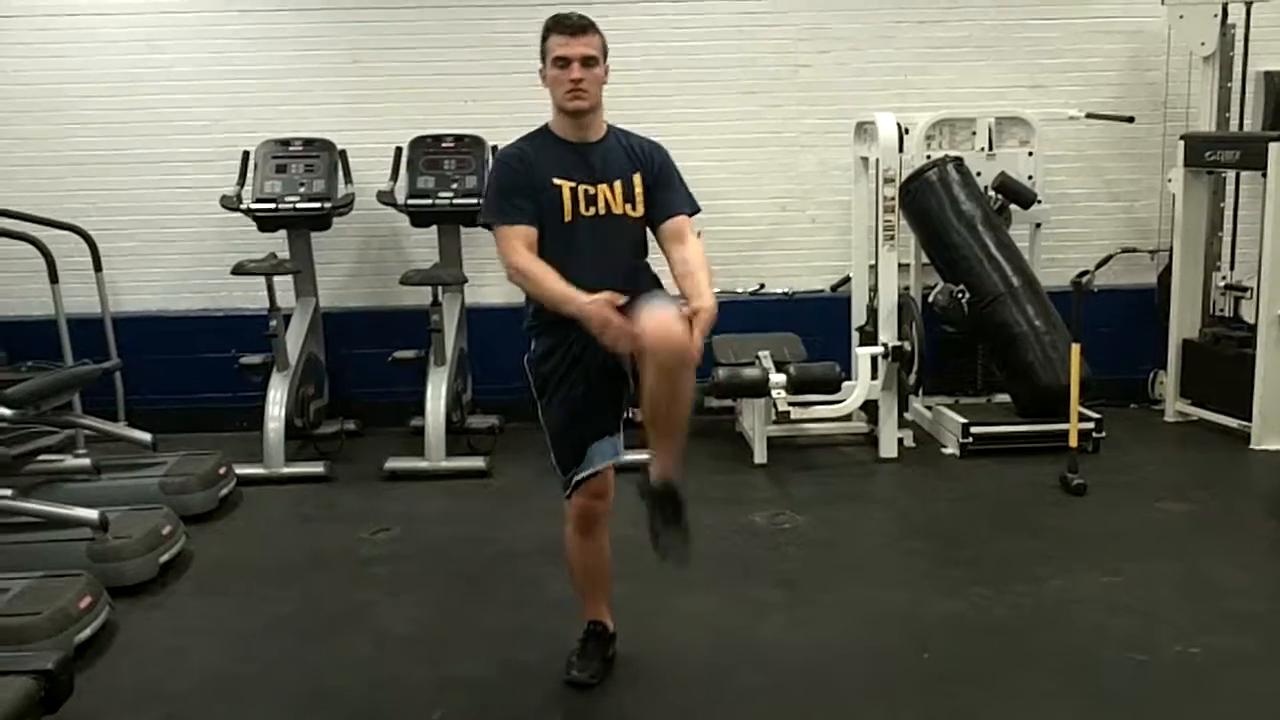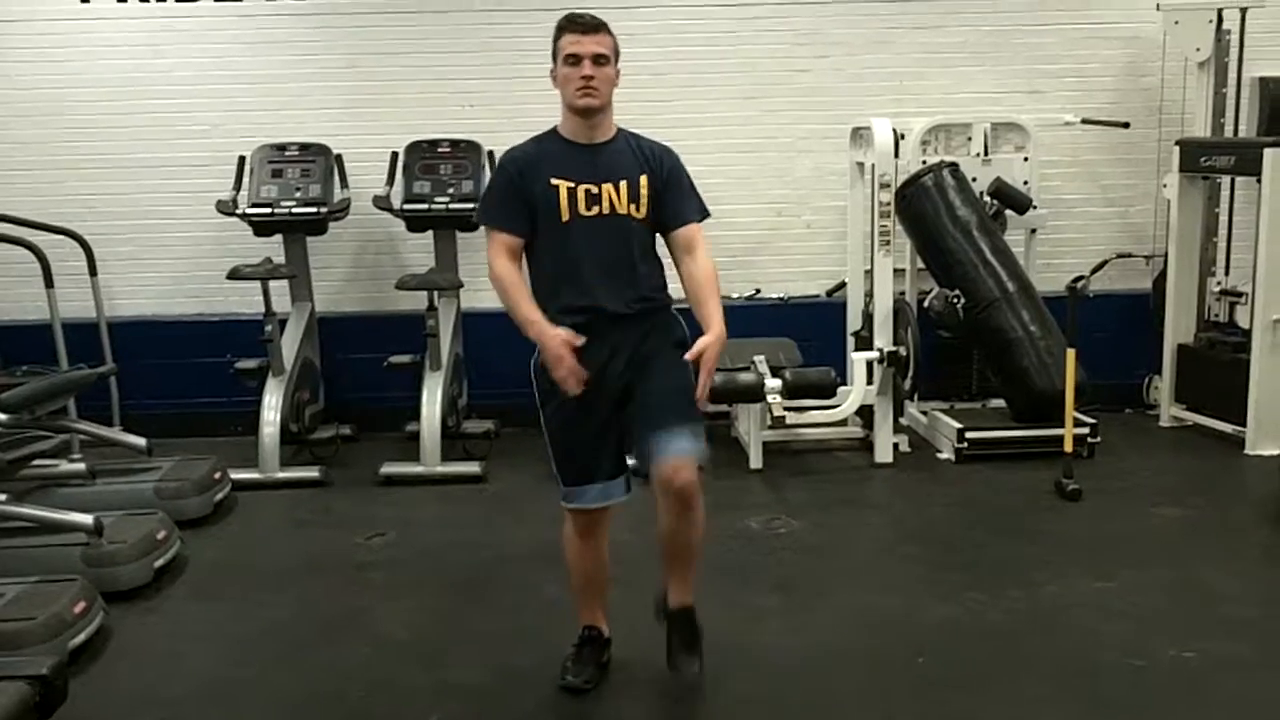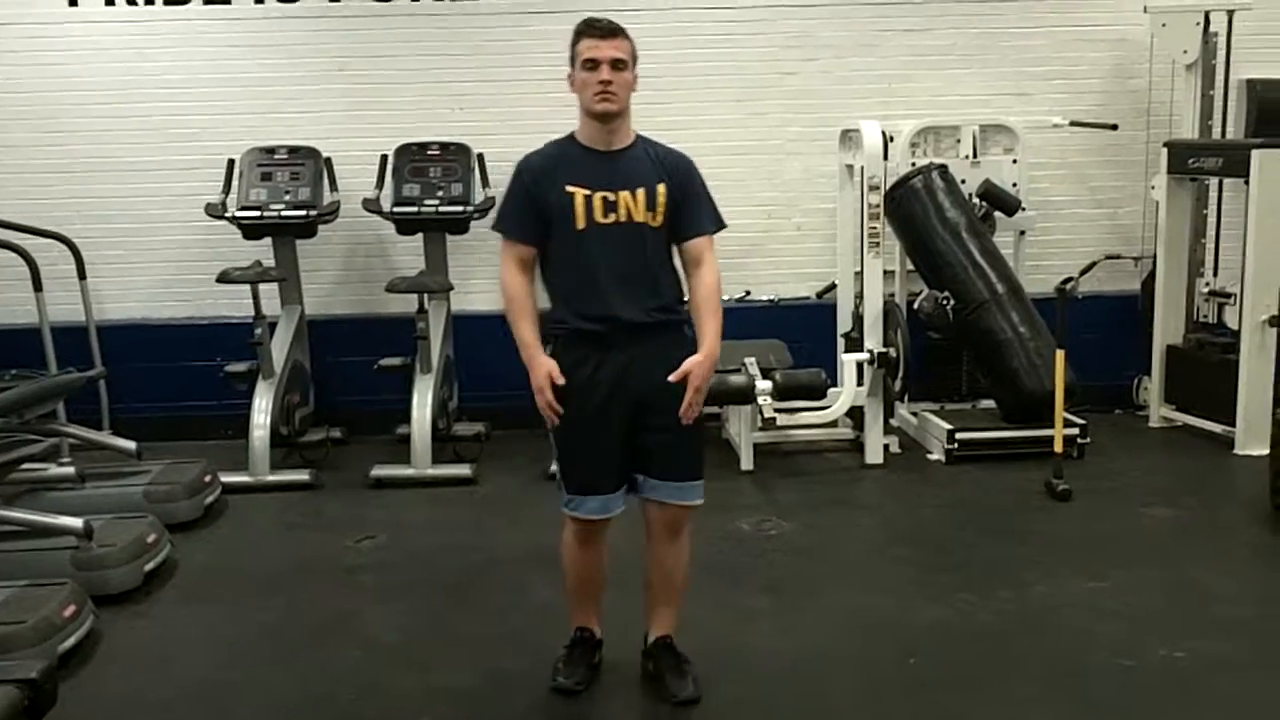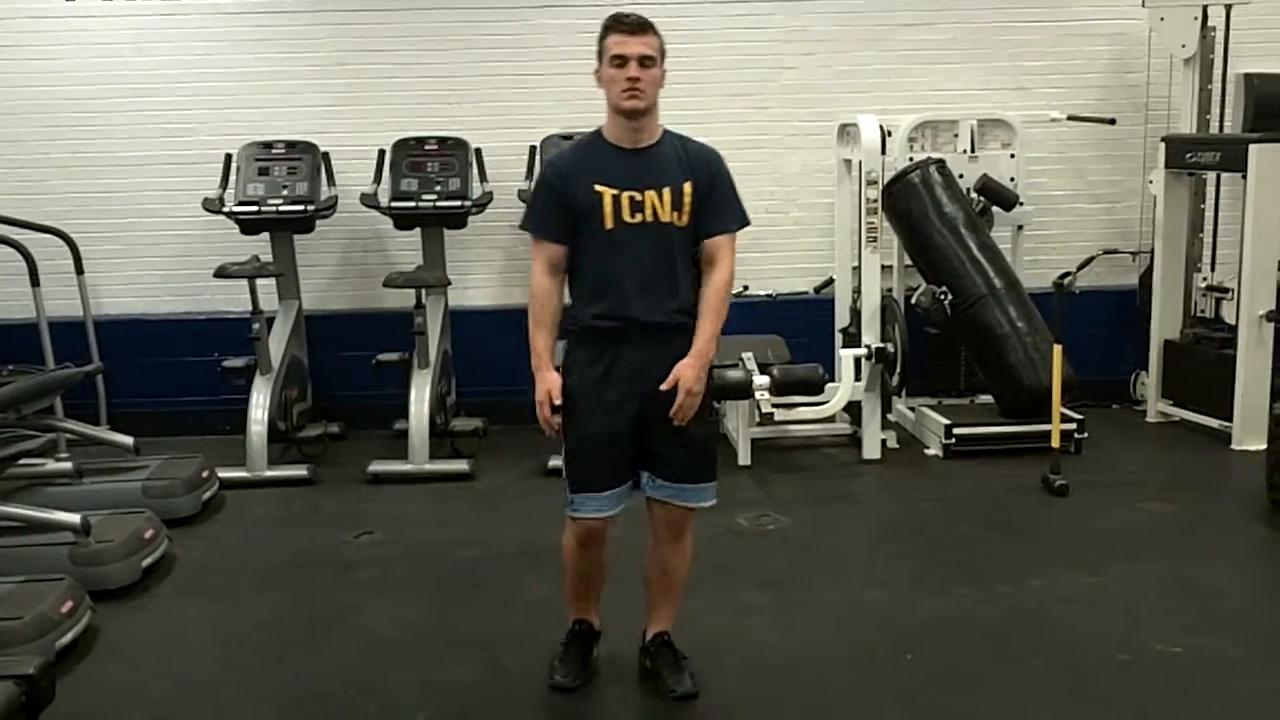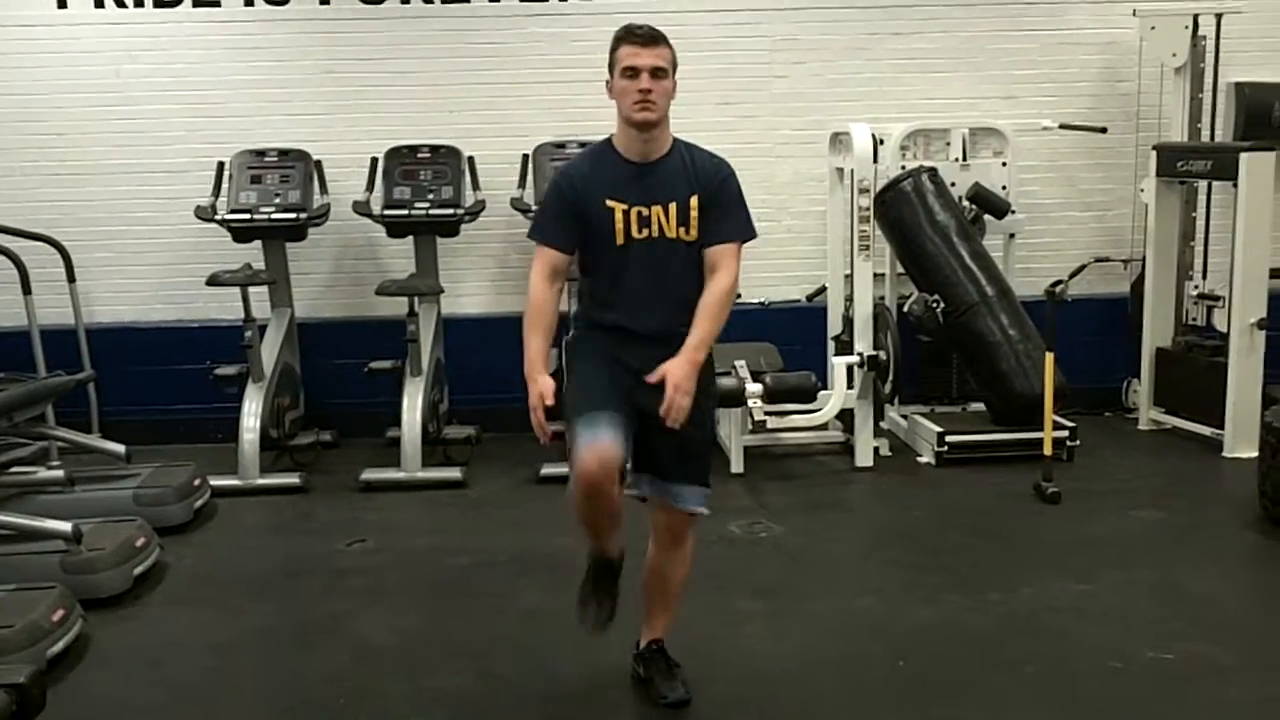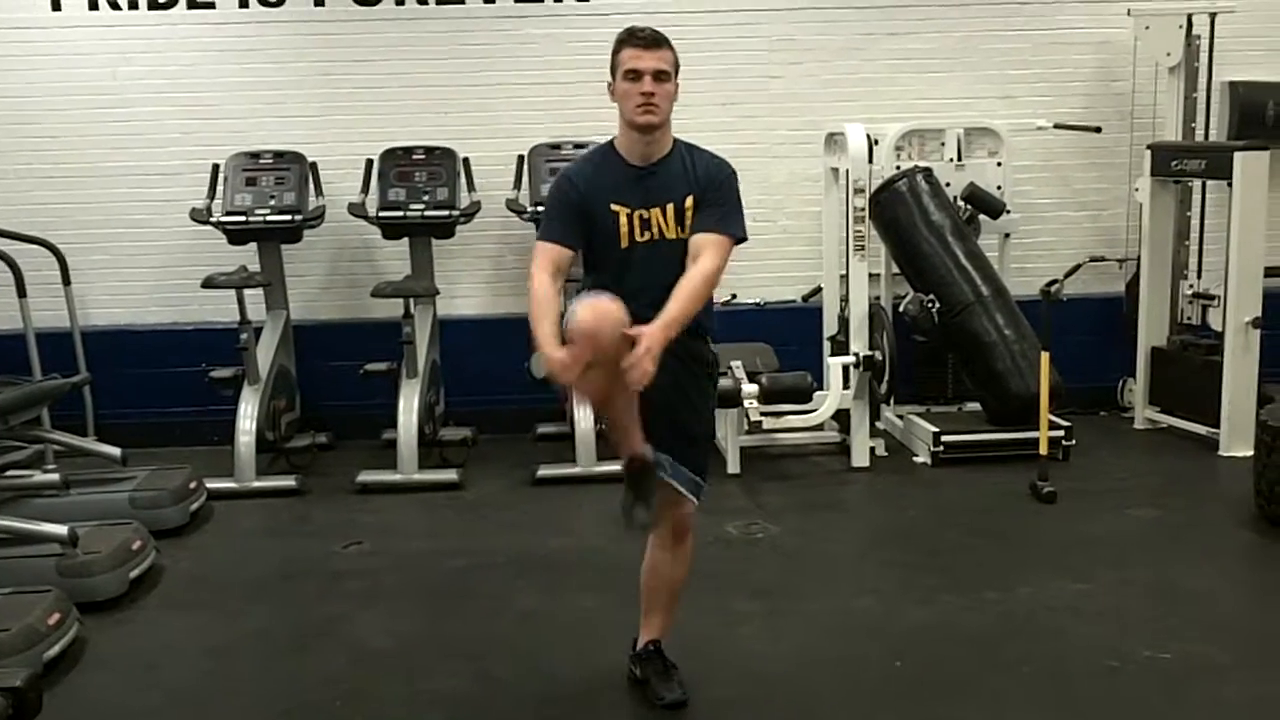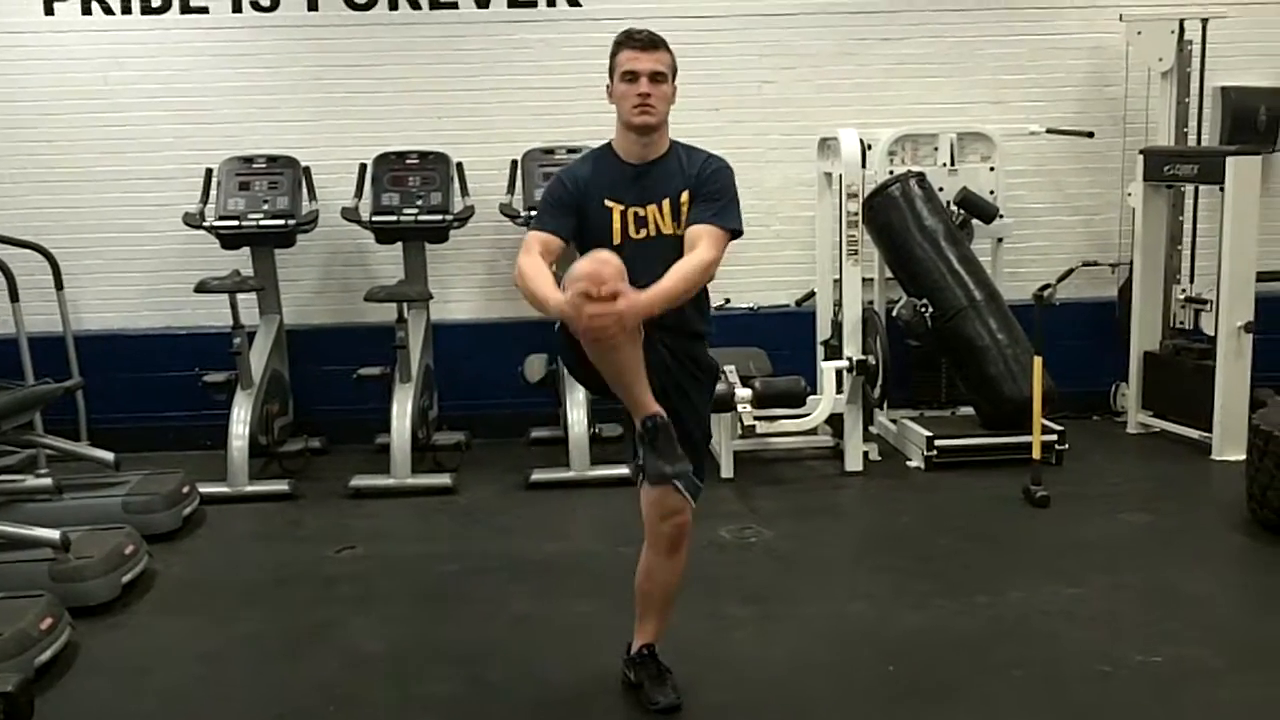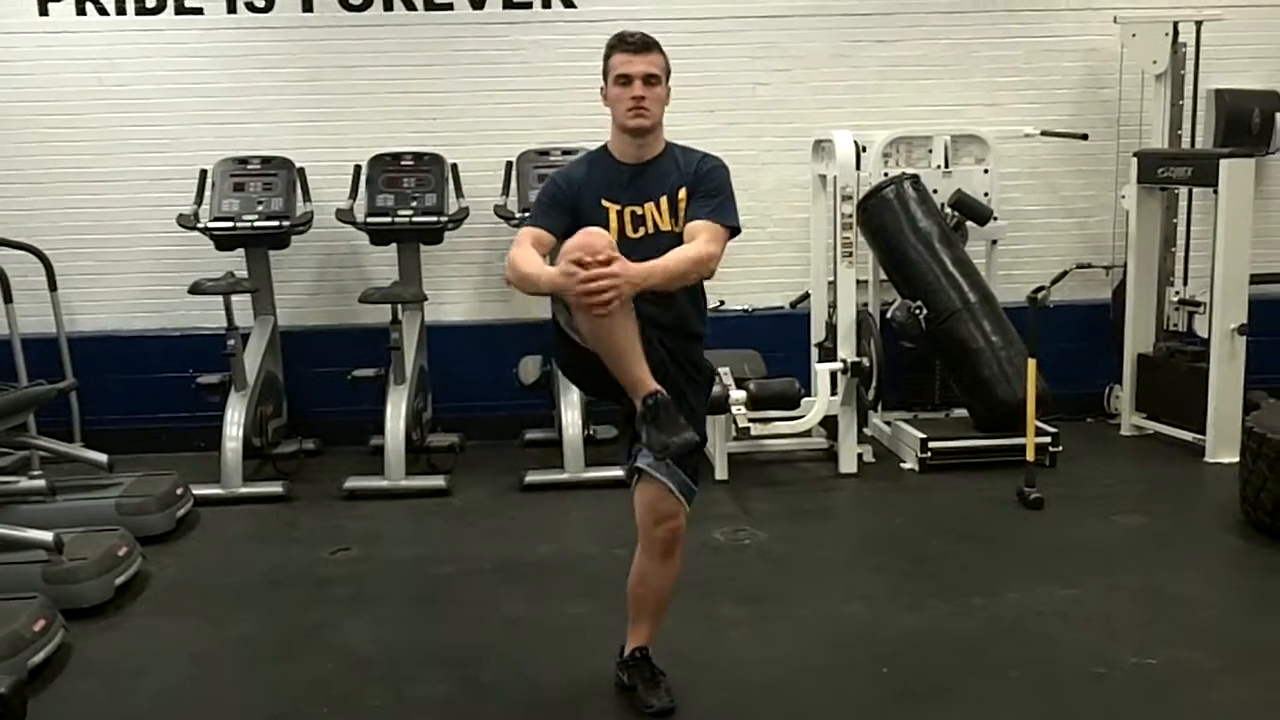
dt=0.2s
person 1, frame 1
left shoulder: (645, 155)
right shoulder: (519, 164)
left elbow: (682, 239)
right elbow: (518, 260)
left wrist: (703, 297)
right wrist: (583, 306)
left hip: (639, 324)
right hip: (565, 341)
left knee: (668, 337)
right knee: (588, 500)
left ankle: (665, 483)
right ankle: (597, 630)
person 1, frame 2
left shoulder: (655, 160)
right shoulder: (524, 166)
left elbow: (690, 248)
right elbow: (502, 260)
left wrist: (714, 326)
right wrist: (541, 332)
left hip: (651, 336)
right hip: (572, 354)
left knee: (680, 479)
right knee: (586, 509)
left ankle: (679, 609)
right ankle: (593, 634)
person 1, frame 3
left shoulder: (671, 168)
right shoulder: (541, 171)
left elbow: (700, 262)
right elbow: (515, 269)
left wrist: (709, 347)
right wrist: (533, 356)
left hip: (664, 357)
right hip: (582, 365)
left knee: (670, 514)
right knee: (587, 516)
left ankle: (661, 644)
right ankle: (585, 637)
person 1, frame 4
left shoulder: (700, 164)
right shoulder: (568, 168)
left elbow: (718, 265)
right elbow: (546, 271)
left wrist: (699, 356)
right wrist: (542, 366)
left hip: (678, 360)
right hip: (597, 360)
left knee: (675, 514)
right knee: (590, 518)
left ankle: (659, 640)
right ankle: (582, 628)
person 1, frame 5
left shoulder: (710, 175)
right shoulder: (578, 178)
left elbow: (722, 274)
right elbow: (546, 276)
left wrist: (689, 360)
right wrist: (536, 370)
left hip: (681, 364)
right hip: (604, 350)
left knee: (676, 519)
right knee: (595, 466)
left ankle: (652, 647)
right ankle: (606, 557)
person 1, frame 6
left shoulder: (711, 174)
right shoulder: (581, 180)
left elbow: (705, 265)
right elbow: (547, 269)
left wrist: (659, 335)
right wrist: (550, 346)
left hip: (681, 355)
right hip: (611, 348)
left knee: (677, 513)
right knee: (597, 319)
left ankle: (649, 649)
right ankle: (637, 461)
person 1, frame 7
left shoulder: (707, 173)
right shoulder: (578, 179)
left elbow: (703, 259)
right elbow: (531, 260)
left wrist: (641, 303)
right wrist: (566, 301)
left hip: (679, 352)
right hip: (605, 350)
left knee: (672, 519)
right knee: (598, 269)
left ankle: (643, 654)
right ankle: (650, 423)
person 1, frame 8
left shoulder: (703, 172)
right shoulder: (574, 181)
left elbow: (705, 253)
right elbow: (519, 259)
left wrist: (637, 275)
right wrist: (560, 278)
left hip: (675, 354)
right hip: (597, 349)
left knee: (665, 521)
right knee: (589, 244)
left ankle: (636, 657)
right ankle: (649, 406)
